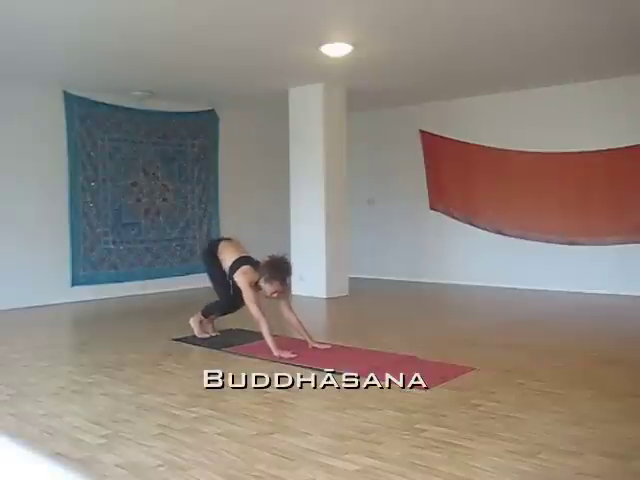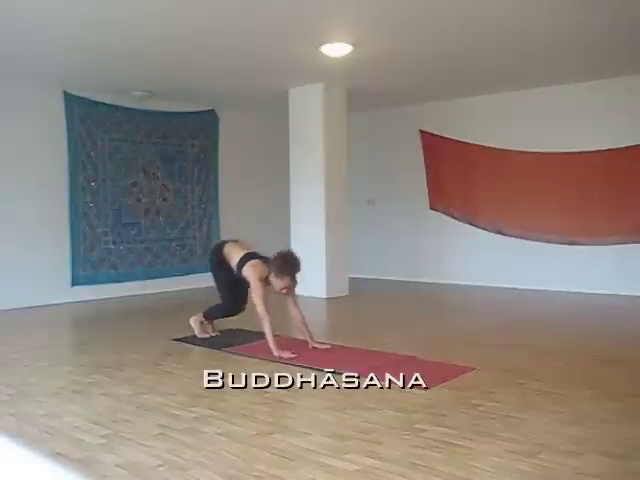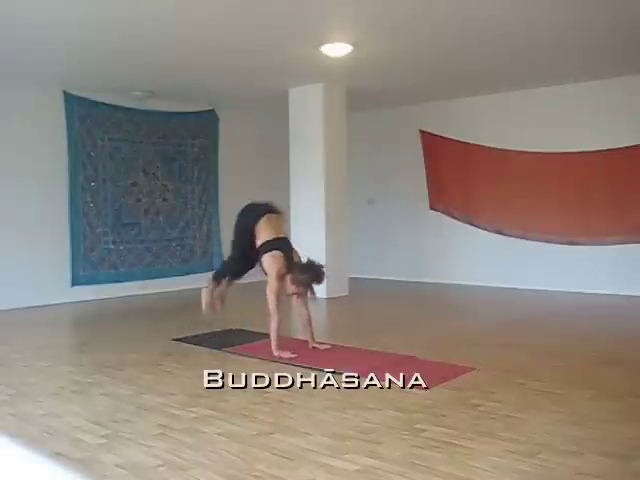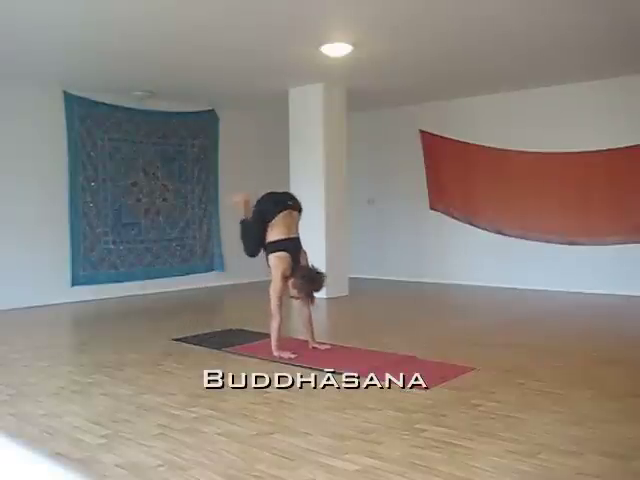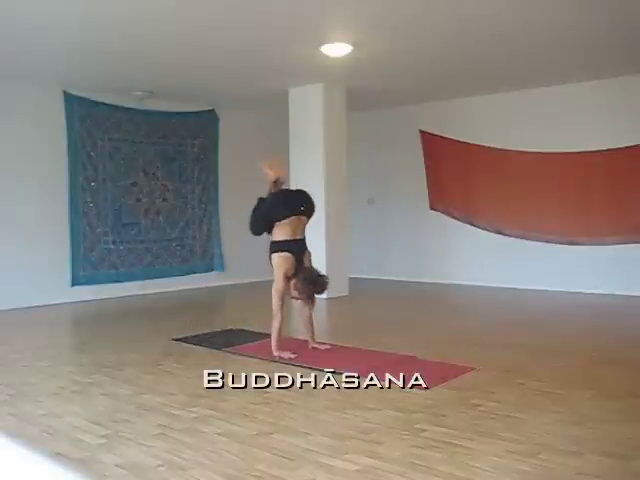
dt=0.2s
person 1, frame 1
left shoulder: (271, 279)
right shoulder: (246, 278)
left elbow: (289, 312)
right elbow: (259, 318)
left wrist: (310, 341)
right wrist: (275, 350)
right hip: (215, 250)
left knee: (238, 301)
right knee: (228, 301)
left ankle: (208, 320)
right ankle: (197, 319)
person 1, frame 2
left shoulder: (281, 276)
right shoulder: (256, 275)
left elbow: (295, 309)
right elbow: (263, 316)
left wrist: (311, 341)
right wrist: (275, 350)
left hip: (235, 250)
right hip: (222, 253)
left knee: (238, 306)
right knee: (230, 305)
left ankle: (208, 320)
right ankle: (199, 319)
person 1, frame 3
left shoulder: (296, 268)
right shoulder: (275, 269)
left elbow: (302, 307)
right elbow: (273, 313)
left wrist: (312, 341)
right wrist: (276, 349)
right hip: (252, 215)
left knee: (245, 265)
right knee: (237, 262)
left ankle: (222, 287)
right ankle: (213, 286)
person 1, frame 4
left shoulder: (302, 267)
right shoulder: (281, 271)
left elbow: (305, 308)
right elbow: (276, 315)
left wrist: (312, 341)
right wrist: (275, 350)
right hip: (266, 207)
right knee: (251, 251)
right ankle: (246, 207)
person 1, frame 5
left shoulder: (305, 270)
right shoulder: (283, 273)
left elbow: (307, 308)
right elbow: (277, 315)
left wrist: (312, 341)
right wrist: (275, 350)
right hip: (280, 206)
right knee: (256, 229)
left ankle: (275, 181)
right ankle: (274, 180)
